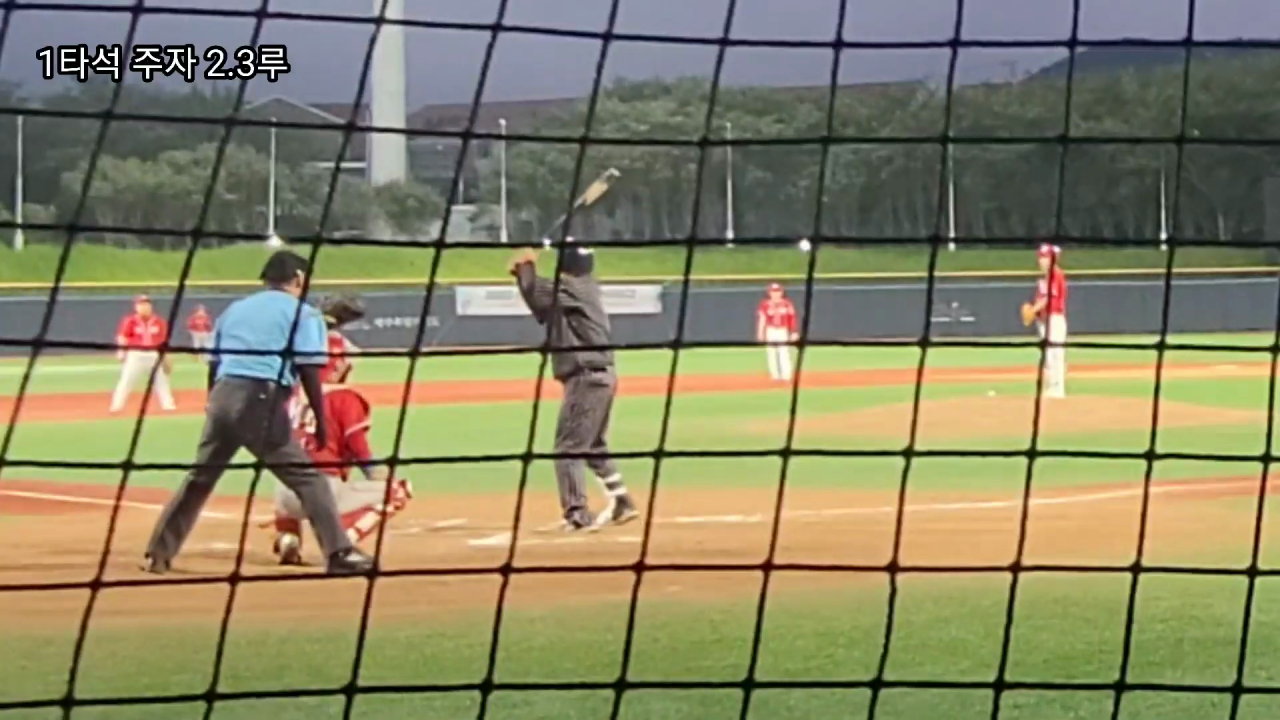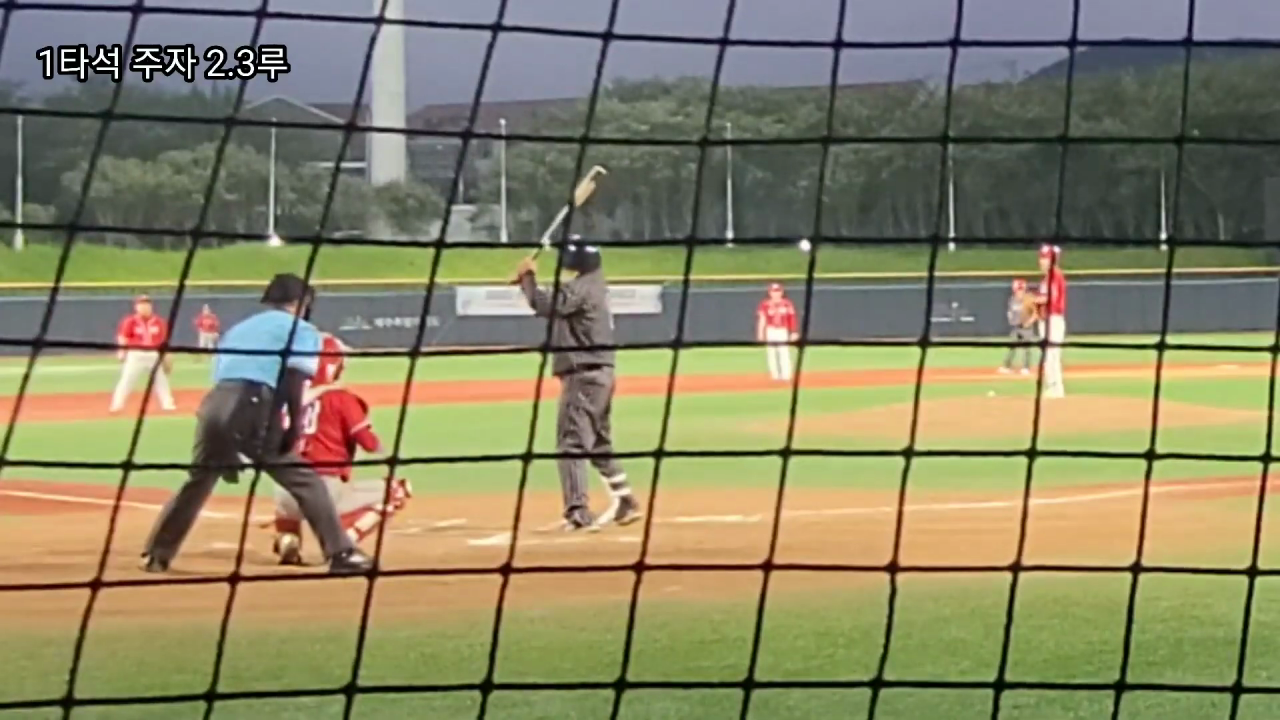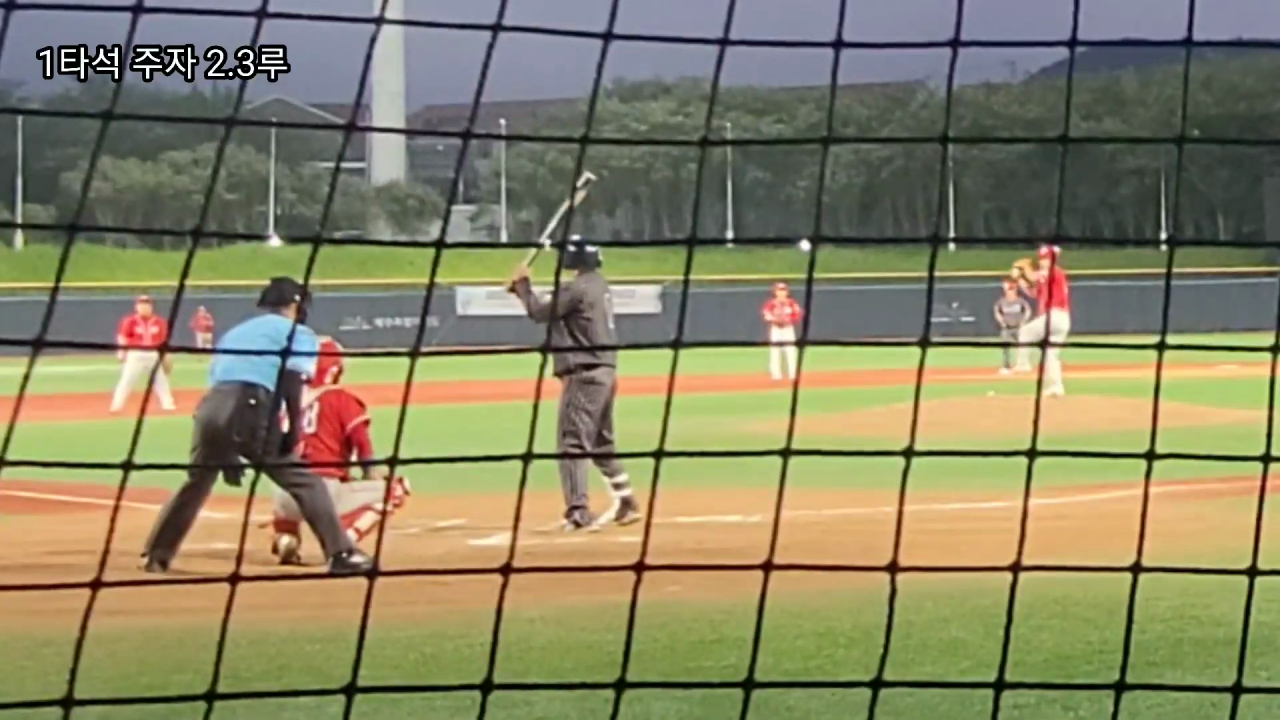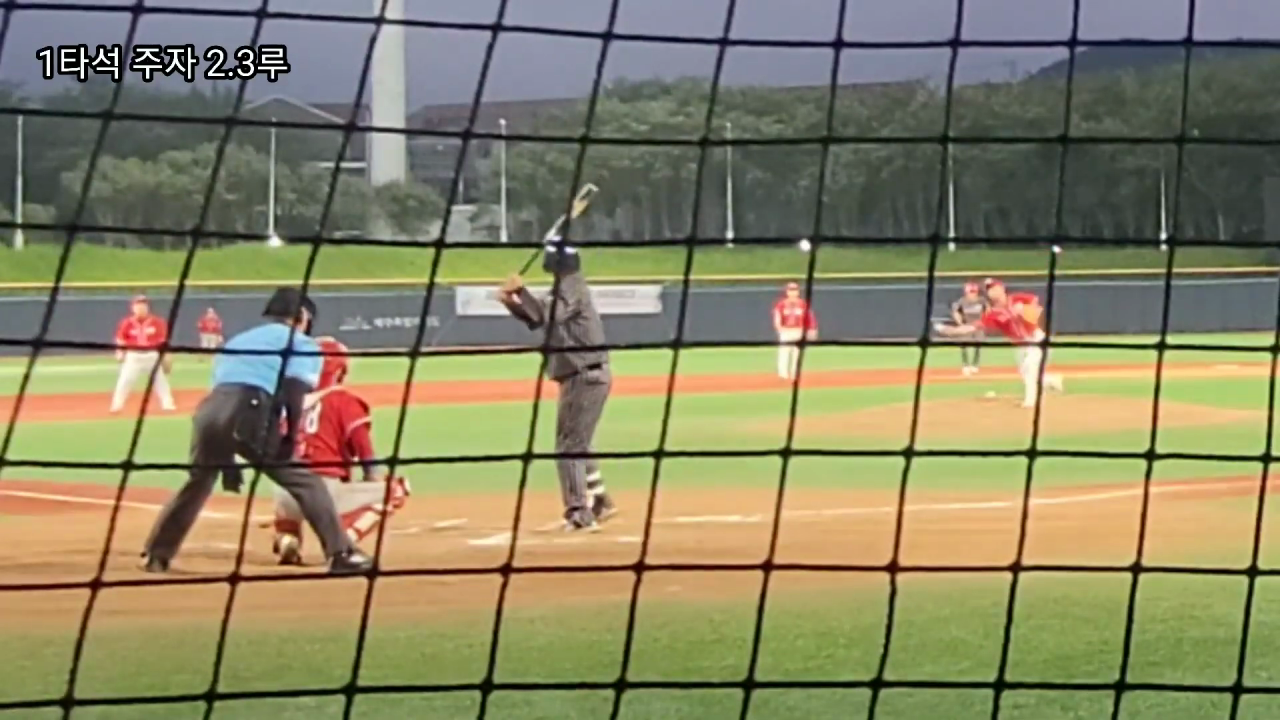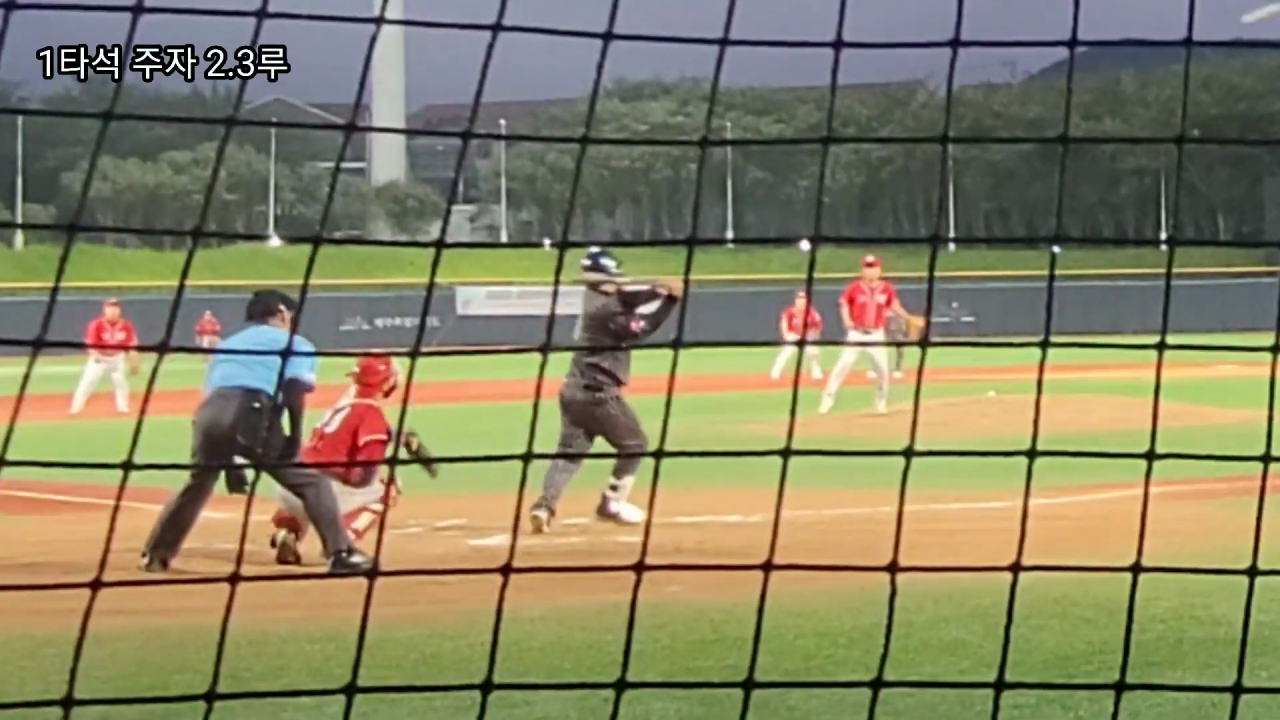
dt=1s
person 1, frame 1
left shoulder: (234, 309)
right shoulder: (302, 312)
left elbow: (214, 366)
right elbow: (307, 368)
left wrist: (214, 414)
right wrist: (320, 418)
left hip: (223, 397)
right hip: (263, 401)
left knee: (198, 480)
right knee: (307, 479)
left ankle: (158, 555)
right ankle: (340, 553)
person 1, frame 2
left shoulder: (238, 328)
right shoulder: (301, 329)
right elbow: (293, 374)
left wrist: (228, 450)
right wrist: (295, 423)
left hip: (215, 404)
right hip: (253, 406)
left knee: (197, 482)
right knee: (306, 481)
left ankle: (155, 555)
right ankle: (341, 553)
person 1, frame 3
left shoulder: (233, 332)
right shoulder: (296, 332)
right elbow: (291, 378)
left wrist: (228, 453)
right wrist: (294, 426)
left hip: (211, 408)
right hip: (250, 409)
left knee: (196, 483)
right knee: (305, 481)
left ankle: (155, 556)
right ankle: (341, 554)
person 1, frame 4
left shoulder: (236, 340)
right shoulder: (301, 343)
right elbow: (294, 388)
left wrist: (228, 459)
right wrist: (292, 434)
left hip: (210, 410)
right hip: (250, 413)
left knee: (197, 484)
right knee: (306, 483)
left ankle: (155, 556)
right ankle: (341, 554)
person 1, frame 5
left shoulder: (226, 344)
right shoulder: (294, 343)
right elbow: (294, 390)
left wrist: (228, 460)
right wrist: (295, 435)
left hip: (210, 414)
right hip: (252, 415)
left knee: (197, 486)
right knee: (311, 482)
left ankle: (155, 555)
right ankle: (342, 553)
person 2, frame 1
left shoulder: (577, 288)
right shoulder: (579, 289)
left elbow: (539, 290)
right elbow: (542, 311)
left wrist: (527, 266)
right wrist: (522, 275)
left hip: (587, 379)
right hip: (598, 377)
left knee: (568, 448)
right knee: (593, 446)
left ankle: (578, 515)
right ankle: (621, 504)
person 2, frame 2
left shoulder: (580, 288)
right shoulder: (592, 284)
left elbow: (543, 306)
right elbow: (554, 305)
left wrist: (528, 275)
right wrist: (526, 282)
left hip: (584, 376)
right hip: (600, 374)
left knee: (571, 445)
right knee: (599, 444)
left ankle: (579, 513)
right ankle: (625, 504)
person 2, frame 3
left shoulder: (578, 287)
right shoulder: (597, 284)
left elbow: (539, 312)
right elbow: (554, 308)
left wrist: (523, 282)
right wrist: (521, 290)
left hip: (584, 375)
right hip: (603, 373)
left knee: (572, 444)
right knee: (603, 443)
left ankle: (579, 513)
right ankle: (626, 504)
person 2, frame 4
left shoulder: (571, 289)
right shoulder: (568, 287)
left elbow: (545, 317)
right elbow: (537, 318)
left wrist: (520, 290)
right wrist: (511, 301)
left hip: (583, 378)
right hip: (590, 376)
left knee: (569, 447)
right knee: (577, 444)
left ankle: (579, 515)
right ankle: (599, 501)
person 2, frame 5
left shoulder: (603, 296)
right shoulder: (605, 306)
left elbow: (627, 299)
right elbow: (638, 331)
left wrist: (661, 290)
right wrist: (671, 297)
left hip: (574, 391)
right hip: (599, 394)
left knee: (568, 454)
right knee: (635, 446)
left ankle: (543, 506)
right ankle: (612, 504)
person 3, frame 1
left shoulder: (294, 393)
right shoulder: (344, 397)
right elbow: (359, 449)
right wrist: (379, 477)
left hip: (288, 492)
right knee: (398, 491)
left ankle: (287, 539)
person 3, frame 2
right shoulder: (341, 398)
right elbow: (369, 443)
right wrist: (379, 447)
left hip: (286, 495)
right hip: (325, 490)
right knee: (397, 491)
left ankle: (287, 540)
person 3, frame 3
right shoulder: (339, 398)
right elbow: (361, 438)
right wrist: (370, 472)
left hip: (285, 497)
right hip: (324, 492)
right knee: (395, 490)
left ankle: (286, 540)
person 3, frame 4
right shoulder: (343, 400)
right elbow: (360, 440)
right wrist: (372, 476)
left hip: (287, 497)
right hip: (325, 492)
right knee: (395, 490)
left ankle: (287, 539)
person 3, frame 5
left shoulder: (347, 401)
right shoulder: (372, 413)
right elbow: (367, 471)
left wrist: (405, 438)
left hip: (292, 488)
right knee: (388, 487)
left ankle: (287, 534)
